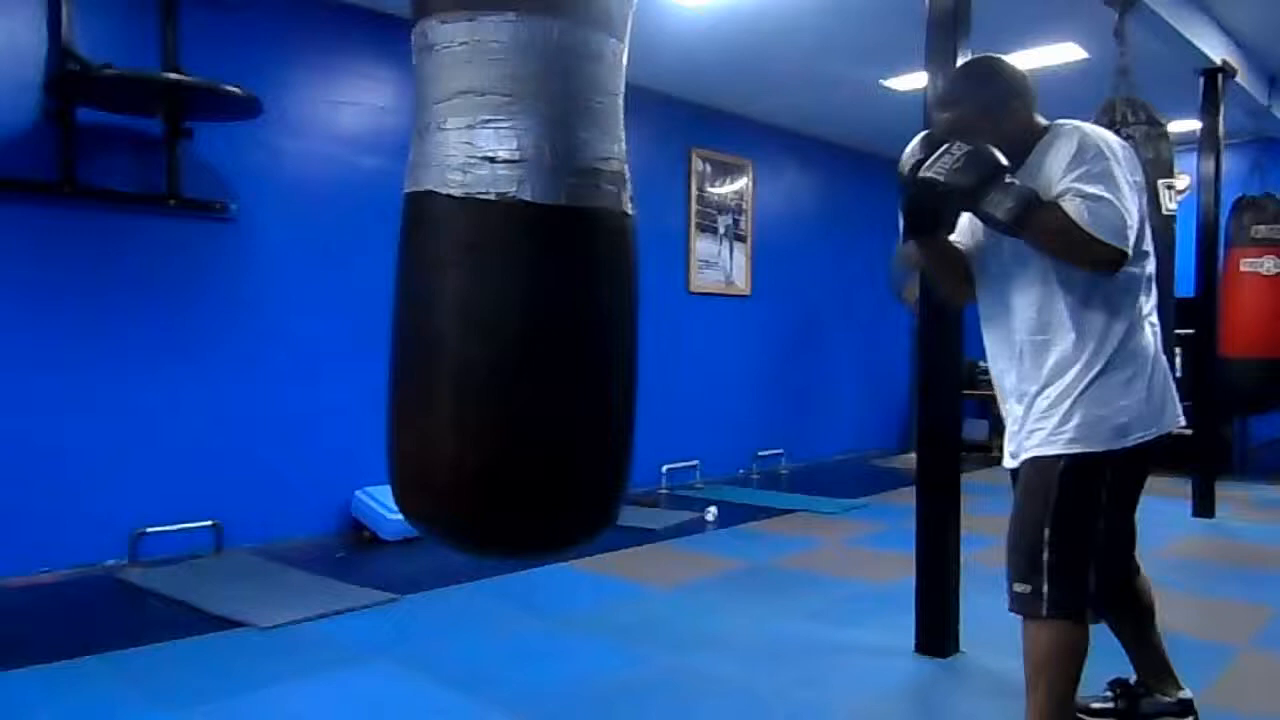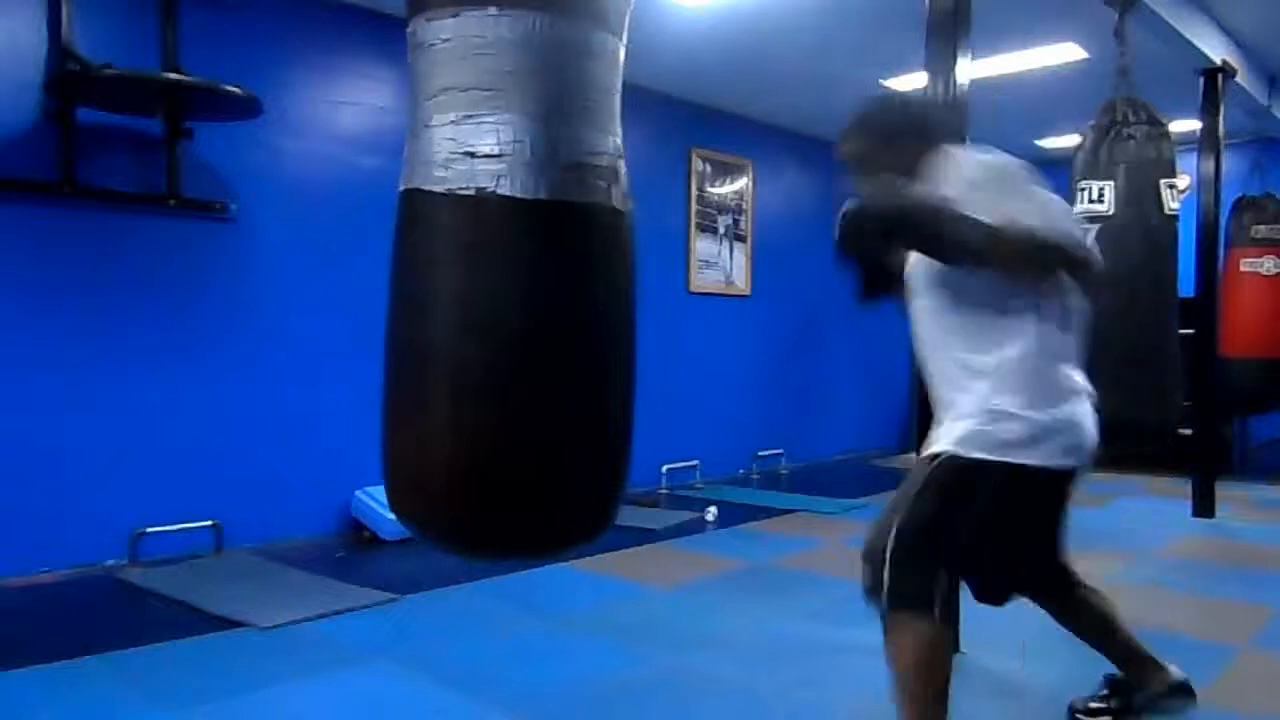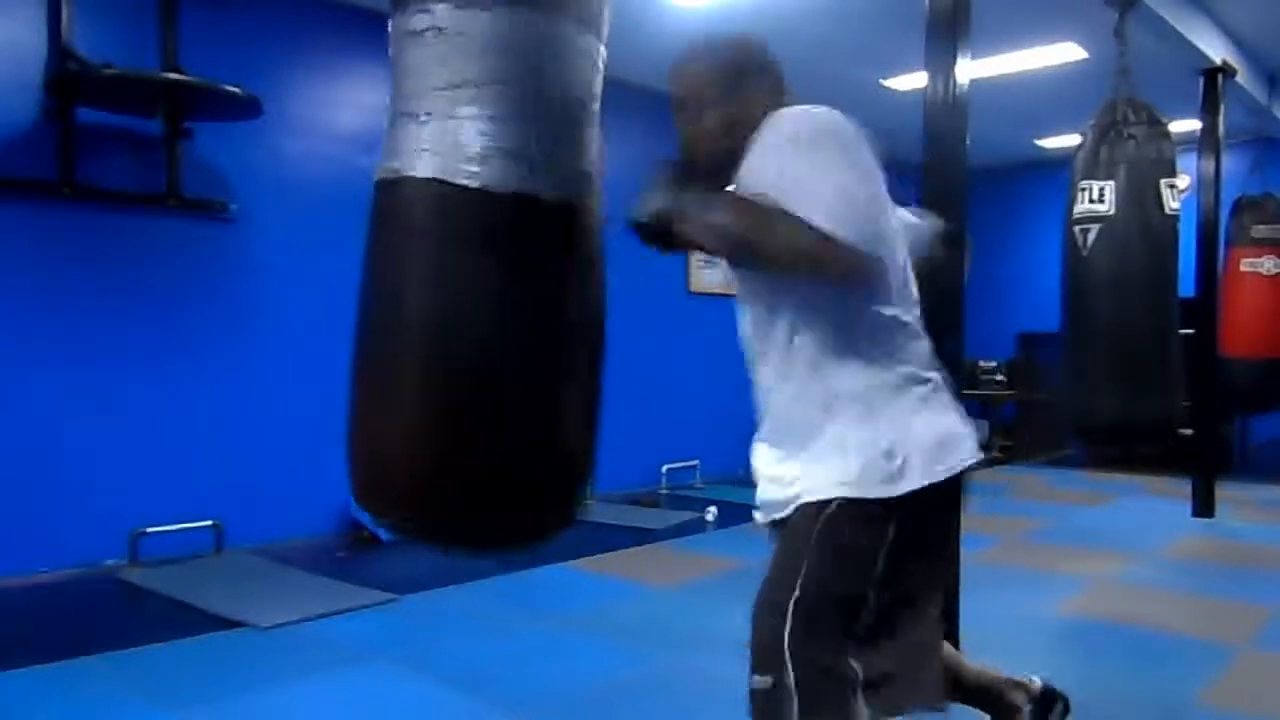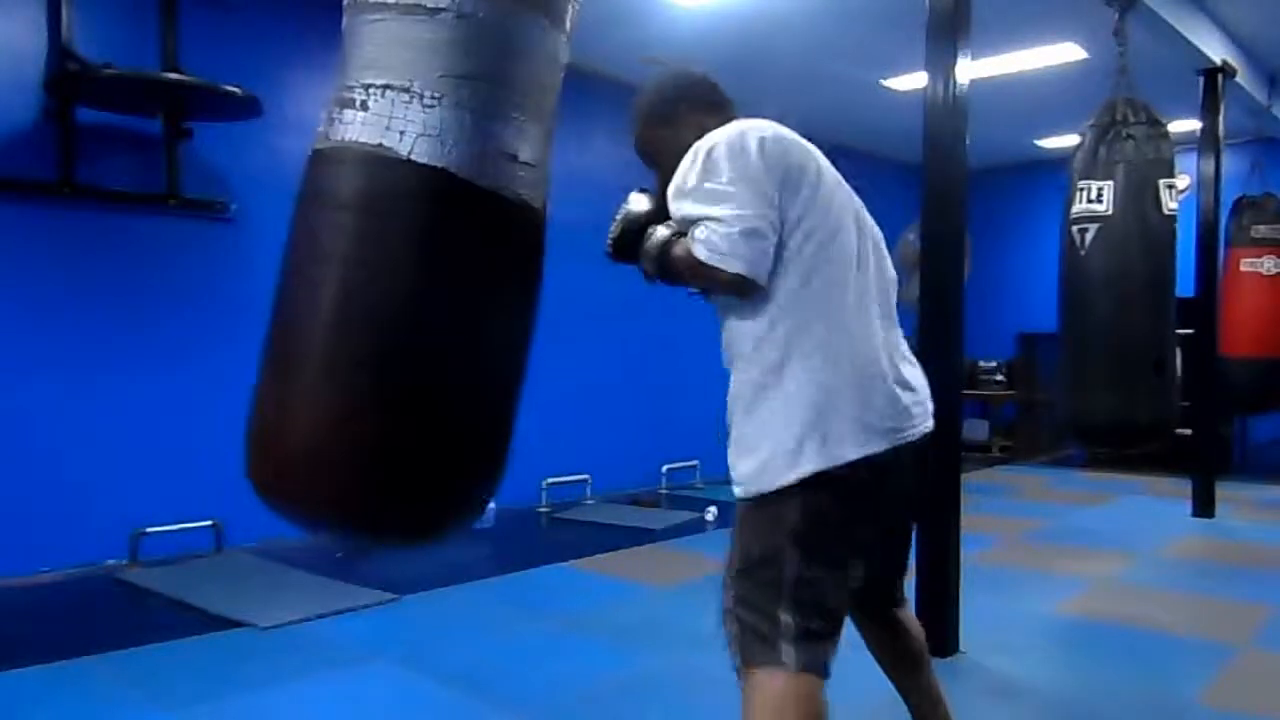
dt=0.4s
person 1, frame 1
left shoulder: (1087, 148)
right shoulder: (985, 171)
left elbow: (1105, 248)
right elbow: (960, 287)
left wrist: (996, 196)
right wrist: (926, 224)
left hip: (1091, 406)
right hip: (1054, 409)
left knee: (1052, 579)
right knee: (1101, 563)
person 1, frame 2
left shoulder: (968, 175)
right shoulder: (939, 191)
left elbow: (1073, 259)
left wrist: (953, 234)
right wrist: (882, 257)
left hip: (1004, 429)
right hip: (1026, 427)
left knee: (902, 574)
right knee: (1036, 569)
person 1, frame 3
left shoulder: (807, 136)
left elbow: (833, 256)
left wrist: (708, 210)
left hip: (874, 458)
right hip: (829, 457)
left knee: (797, 664)
person 1, frame 4
left shoulder: (728, 148)
right shoulder: (785, 156)
left elbow: (733, 270)
left wrist: (656, 240)
right wrist: (672, 244)
left hip: (814, 430)
right hip: (882, 415)
left knee: (768, 637)
right knee: (872, 594)
